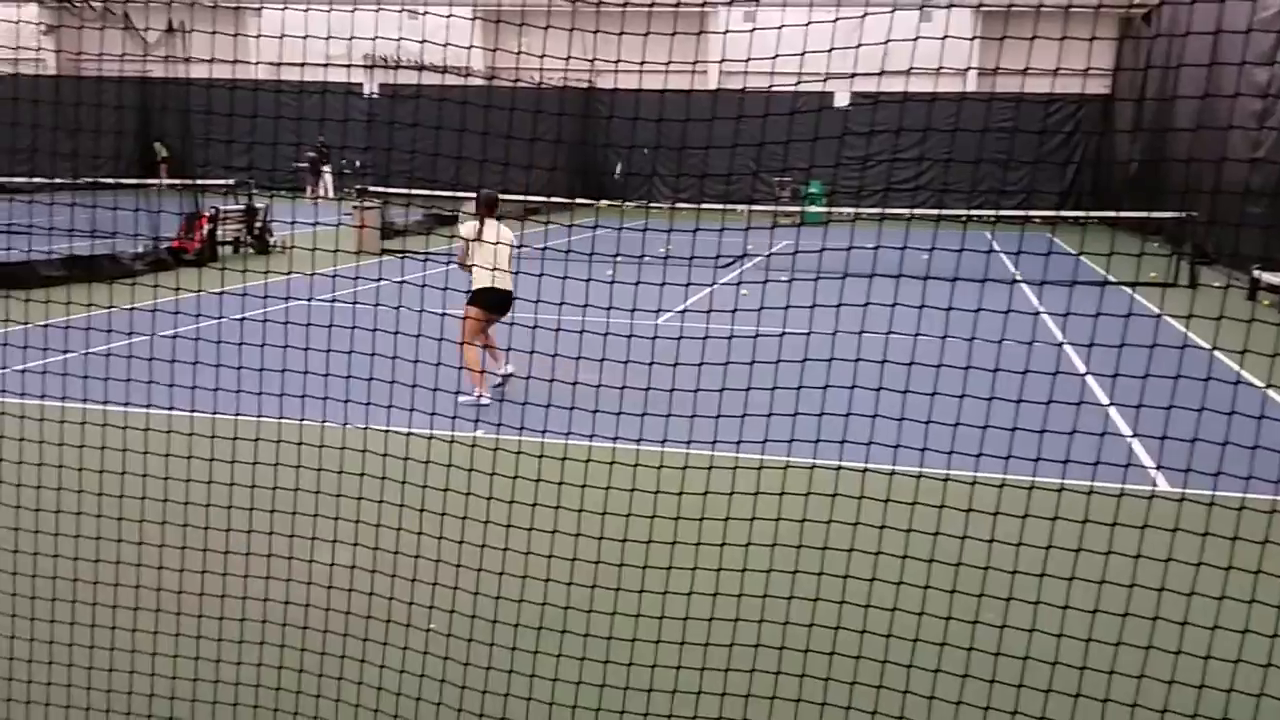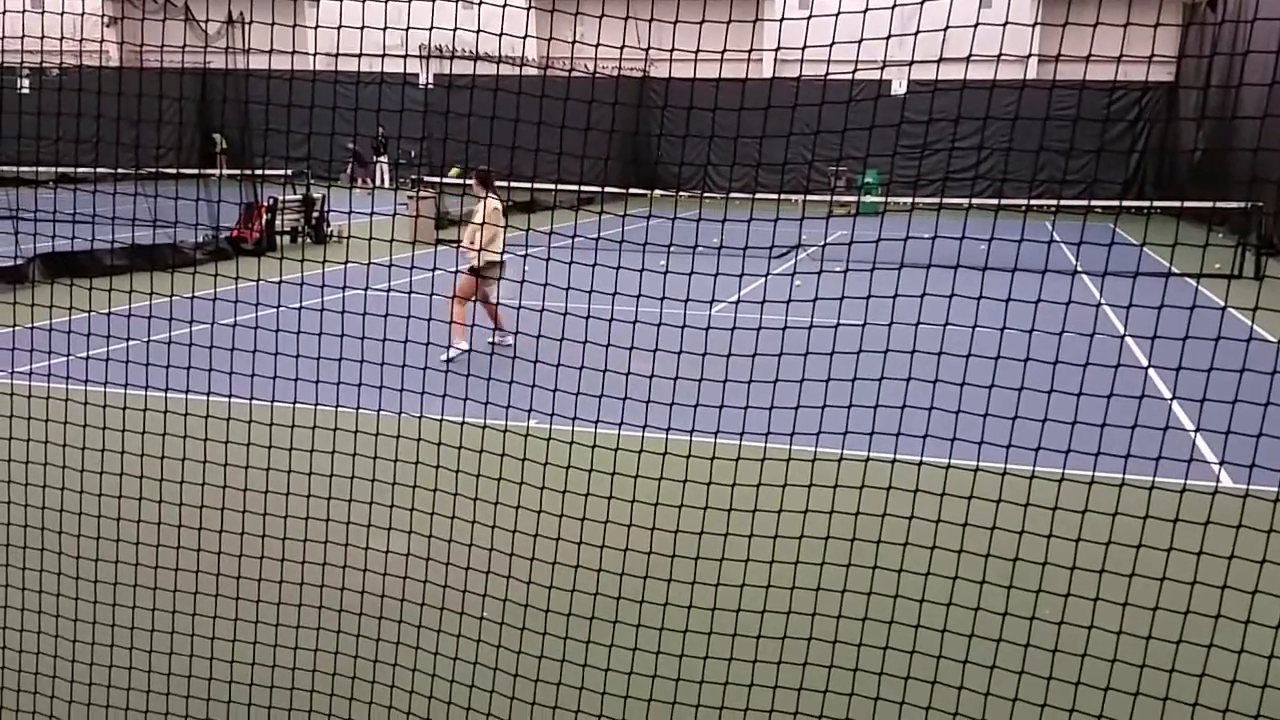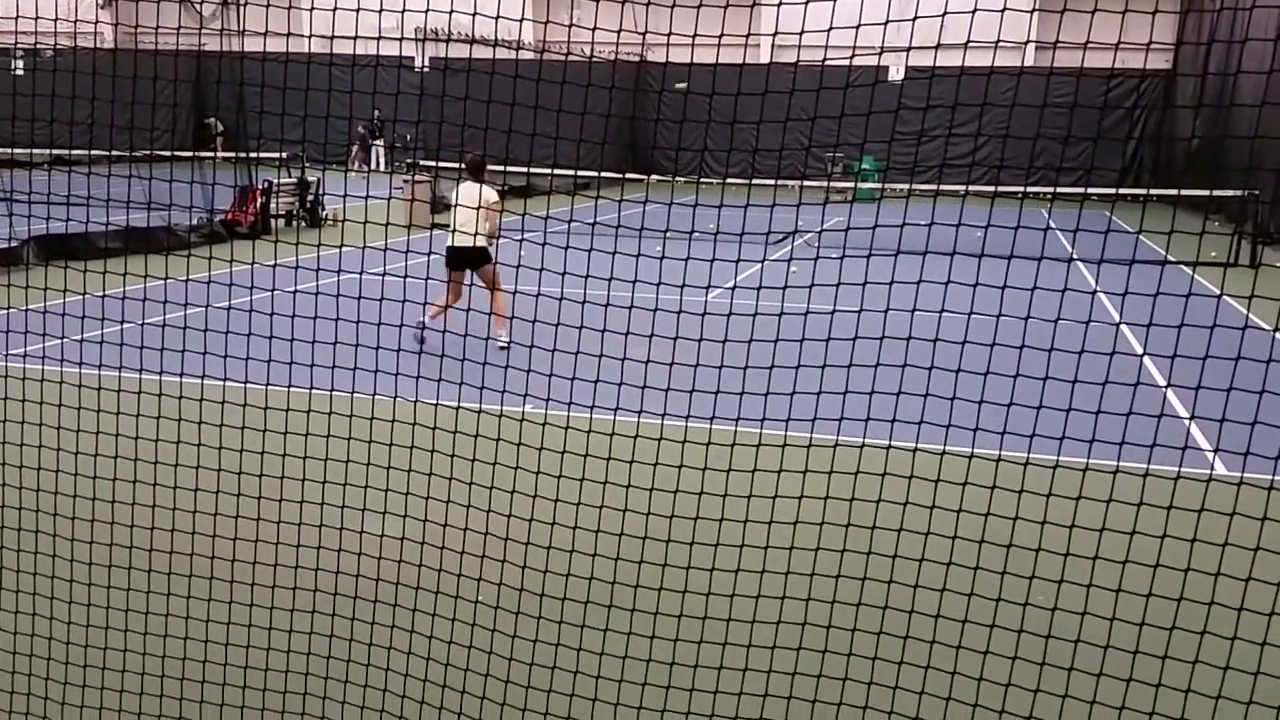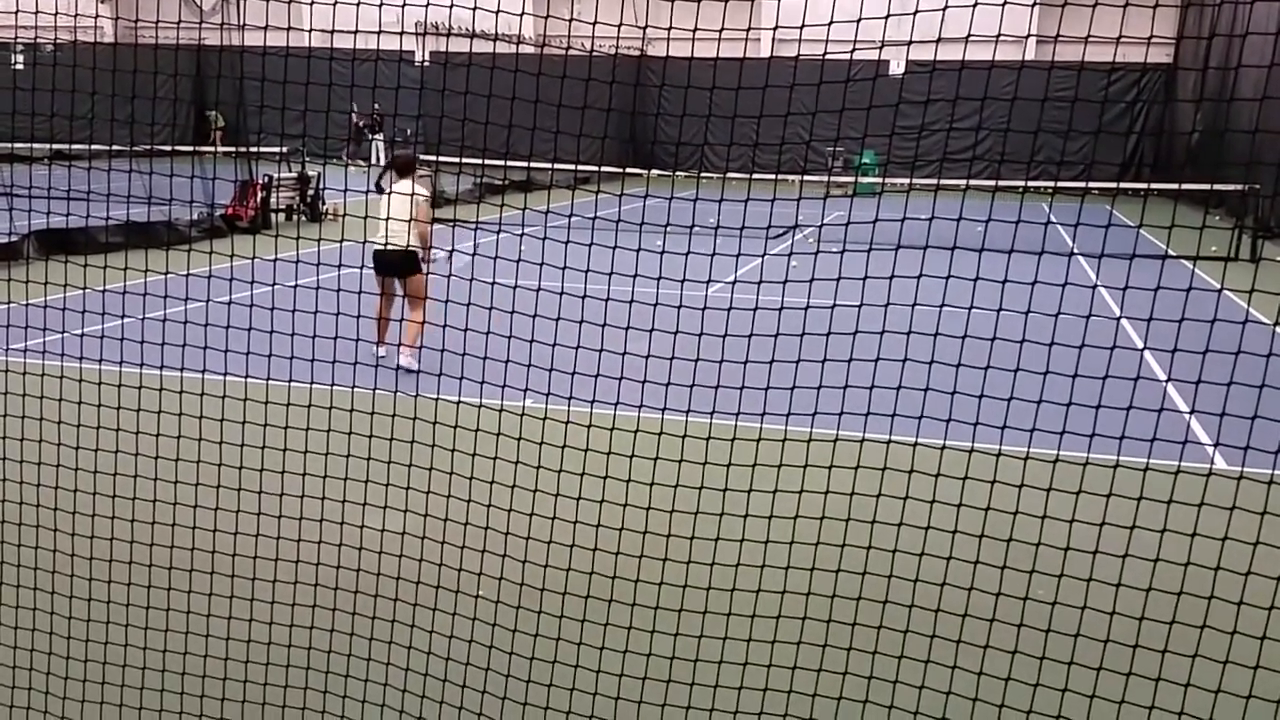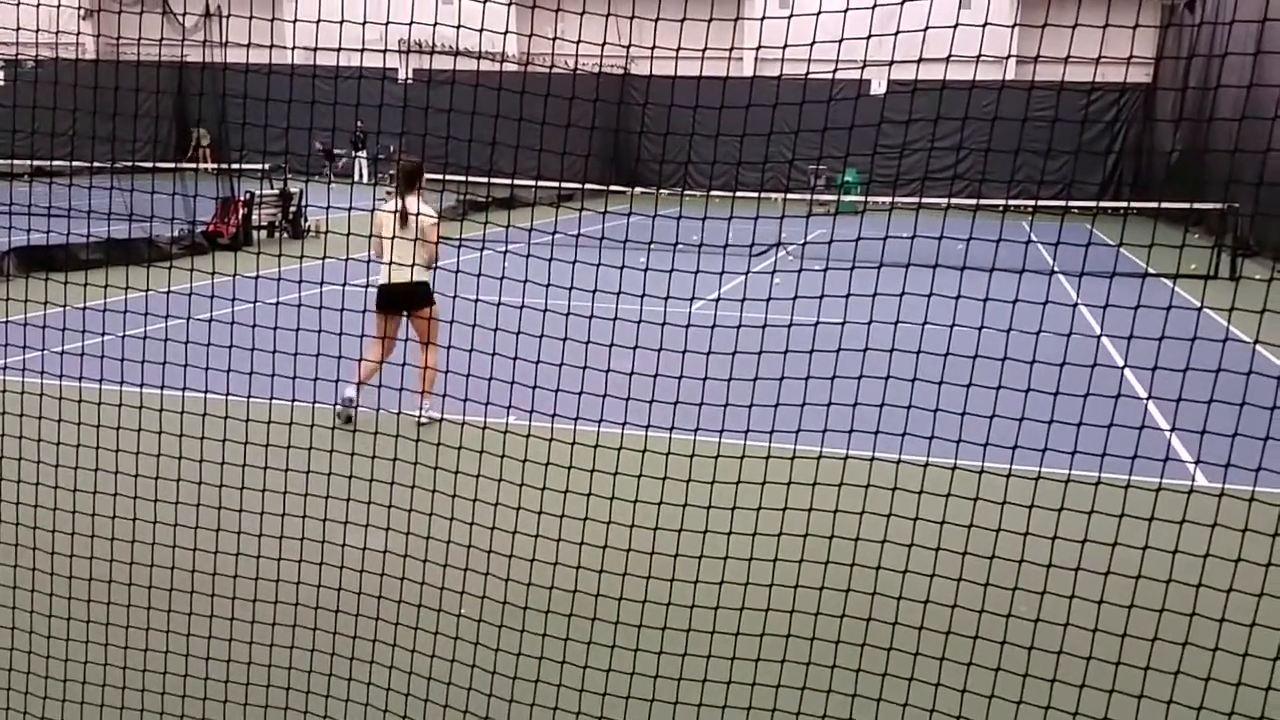
dt=1s
person 1, frame 1
left shoulder: (470, 227)
right shoulder: (507, 233)
left elbow: (461, 262)
left hip: (484, 291)
right hip: (506, 294)
left knee: (469, 341)
right knee: (479, 332)
left ankle: (480, 392)
right ankle: (503, 367)
person 1, frame 2
left shoulder: (491, 202)
right shoulder: (483, 203)
left elbow: (492, 233)
right elbow: (469, 234)
left wrist: (474, 248)
right wrist: (468, 246)
left hip: (487, 262)
right hip: (489, 261)
left knee: (457, 300)
right knee: (484, 298)
left ankle: (459, 343)
right ankle: (503, 335)
person 1, frame 3
left shoulder: (457, 189)
right shoulder: (490, 193)
right elbow: (493, 228)
right wrist: (490, 238)
left hip: (454, 248)
right hip: (476, 249)
left knee: (453, 296)
right knee: (496, 291)
left ankle: (427, 318)
right ankle: (502, 336)
person 1, frame 4
left shoulder: (387, 193)
right shoulder: (420, 192)
right elbow: (423, 230)
right wrist: (424, 251)
left hip: (380, 252)
right hip: (405, 254)
left knee: (386, 297)
right knee: (417, 307)
left ankle: (381, 345)
right ankle: (406, 354)
person 1, frame 5
left shoulder: (381, 210)
right shoulder: (426, 213)
left elbow: (376, 252)
right elbow: (432, 256)
left hip: (387, 286)
right hip: (415, 286)
left knee: (379, 349)
right knee: (429, 347)
left ankle: (353, 390)
right ankle: (424, 406)
